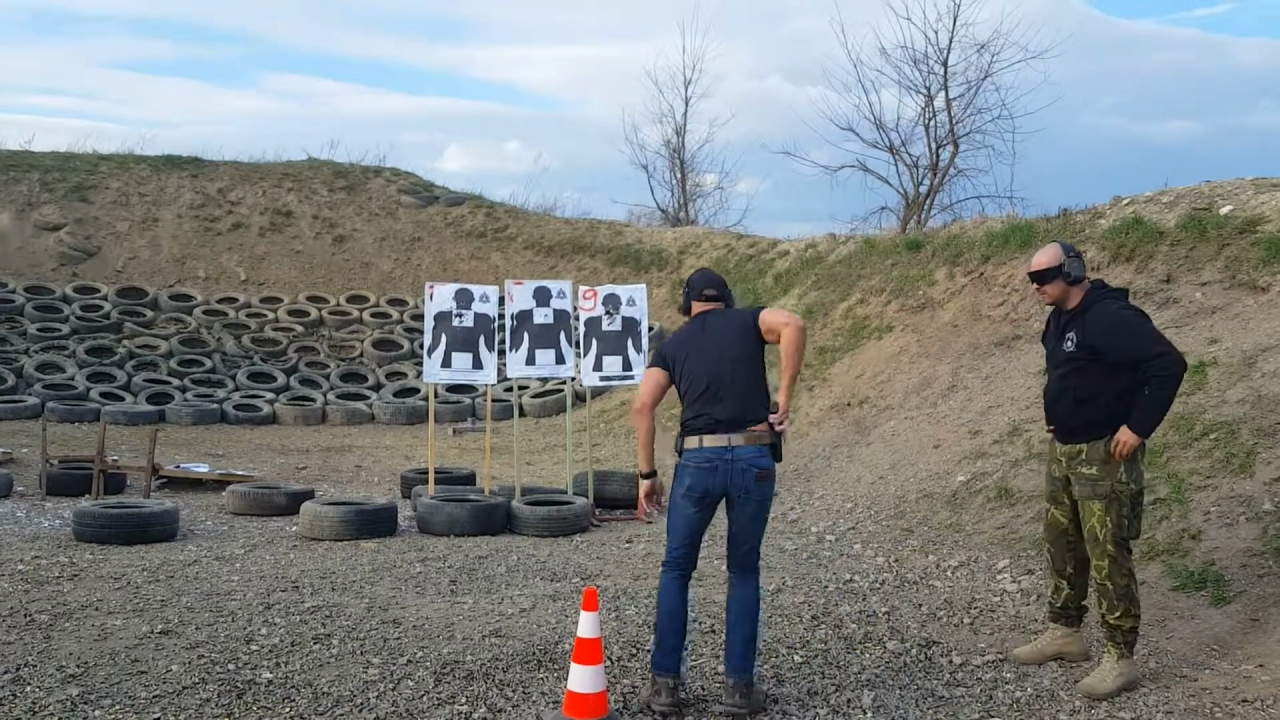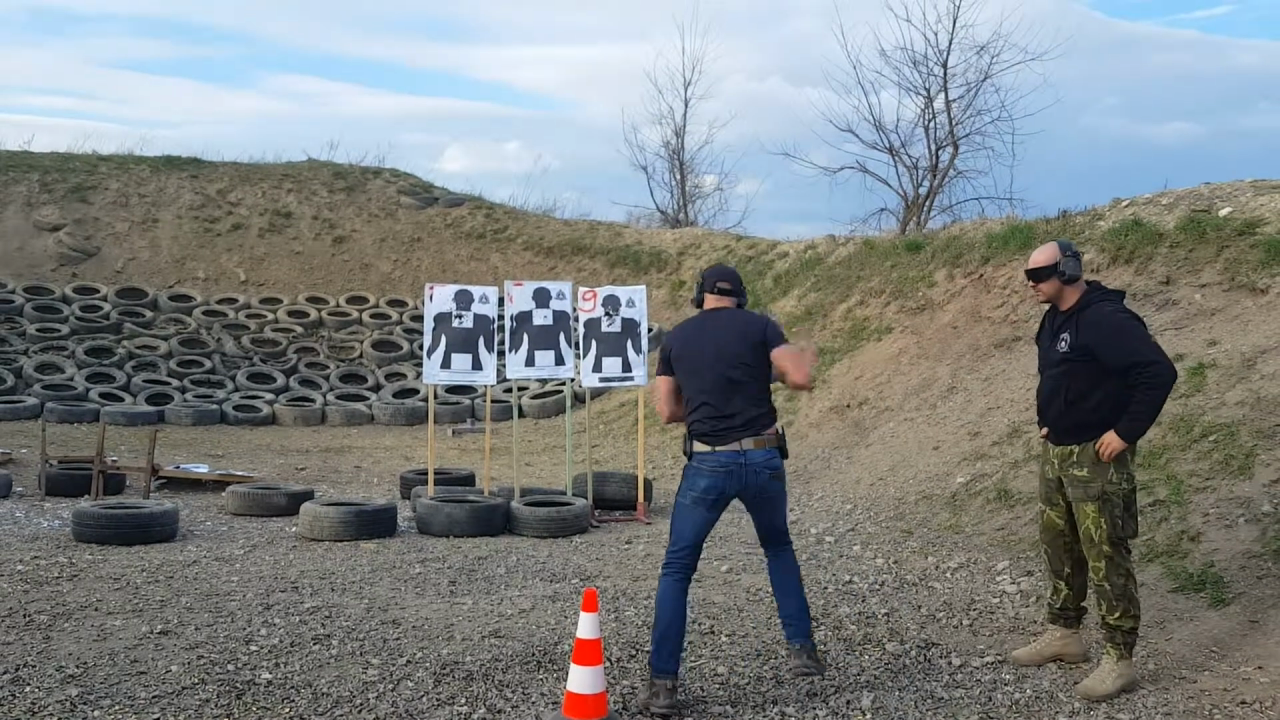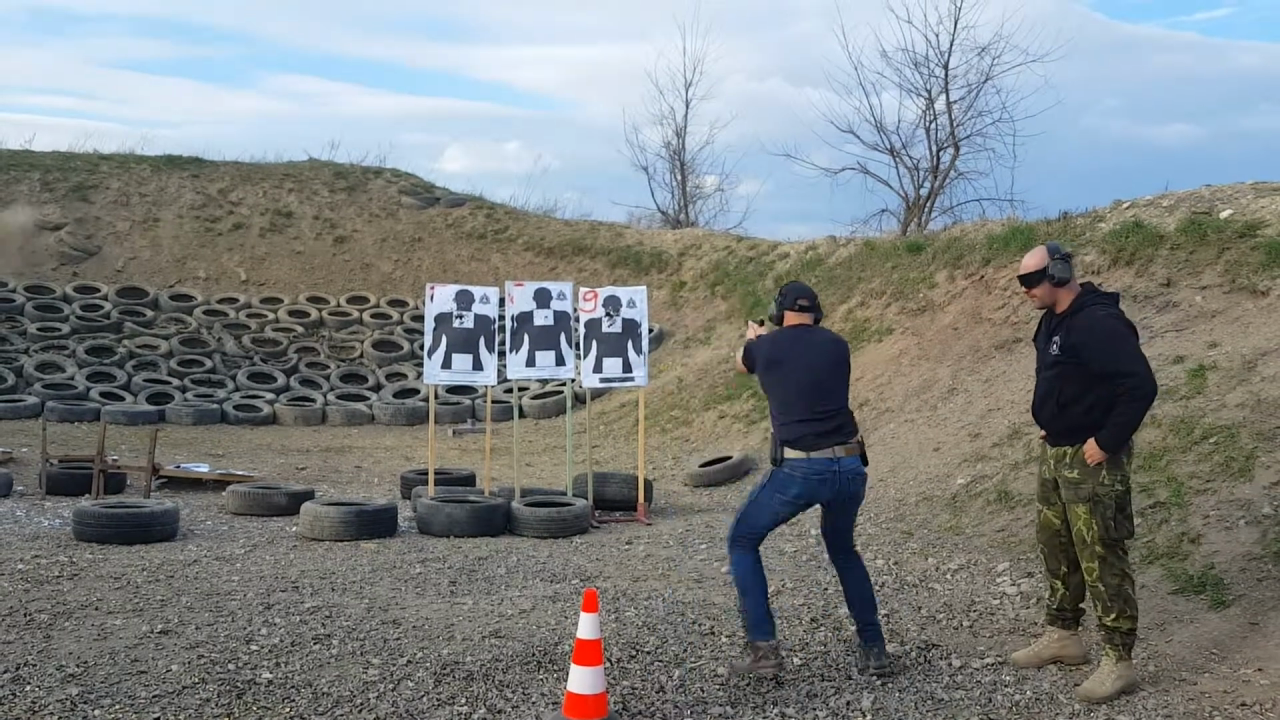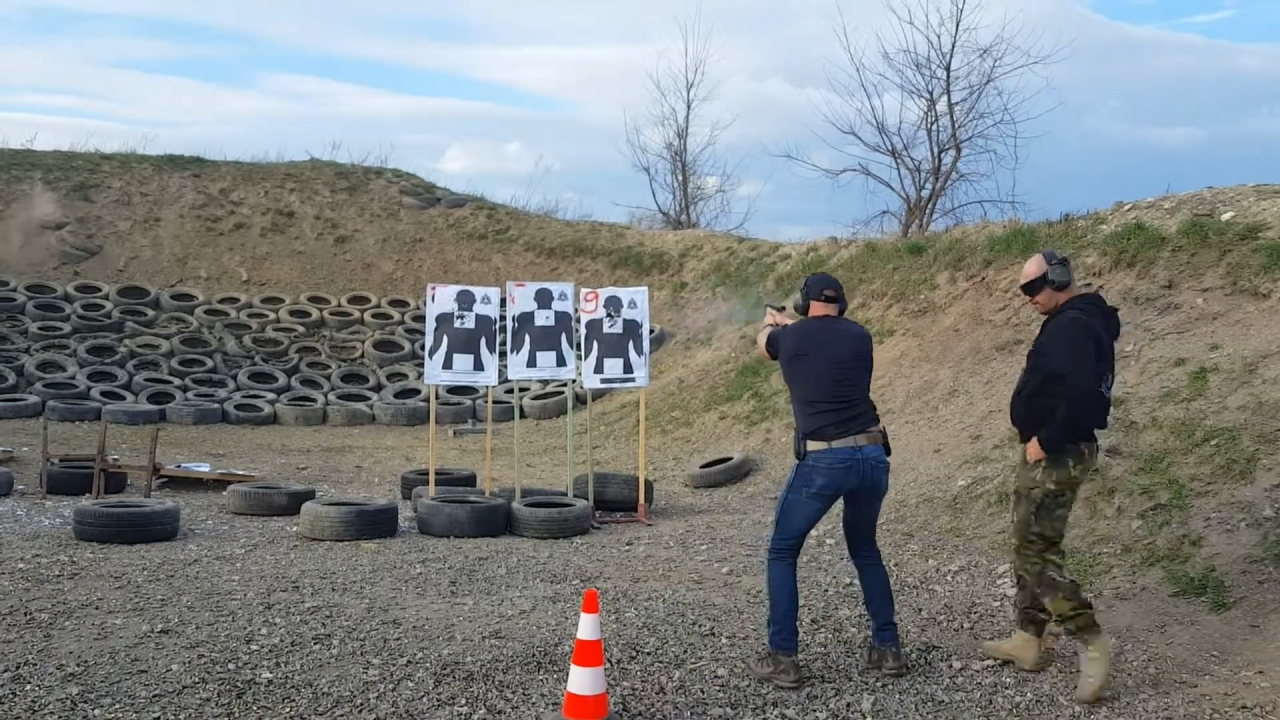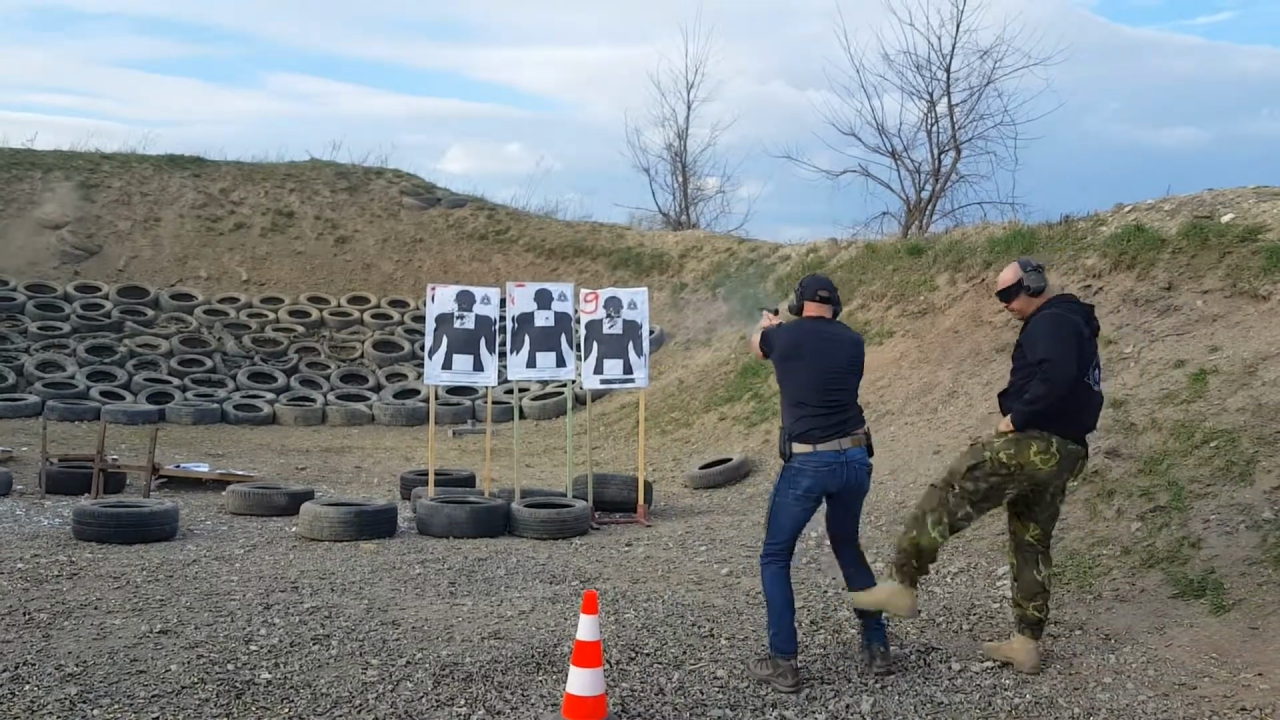
dt=0.4s
person 1, frame 1
left shoulder: (1112, 317)
right shoulder: (1059, 319)
left elbow: (1169, 365)
left wrist: (1139, 427)
left hip: (1104, 454)
right hip: (1063, 450)
left knee: (1108, 556)
right knee: (1062, 544)
left ankle: (1121, 659)
right ankle: (1064, 632)
person 1, frame 2
left shoulder: (1106, 319)
right shoulder: (1054, 319)
left elbow: (1159, 373)
left wrist: (1126, 432)
left hip: (1097, 456)
right hip: (1057, 452)
left knee: (1106, 555)
right knee: (1058, 546)
left ankle: (1119, 659)
right ankle: (1063, 633)
person 1, frame 3
left shoulder: (1100, 323)
right shoulder: (1053, 321)
left elbow: (1140, 386)
left wrist: (1107, 442)
left hip: (1090, 458)
right hip: (1056, 452)
left knee: (1101, 557)
right knee: (1056, 546)
left ankle: (1118, 661)
right ankle: (1062, 635)
person 1, frame 4
left shoulder: (1069, 328)
right shoulder: (1088, 324)
left elbow: (1076, 392)
left wrist: (1045, 441)
left hip: (1052, 456)
right hip: (1059, 451)
left knee: (1036, 549)
right knee: (1028, 545)
left ankle: (1092, 641)
right ankle: (1028, 638)
person 1, frame 5
left shoulder: (1050, 324)
right shoulder: (1071, 326)
left elbow: (1057, 376)
right elbow: (1074, 393)
left wrist: (1017, 418)
left hip: (1031, 444)
right hip: (1066, 452)
left knee: (941, 502)
right knee: (1032, 547)
left ankle: (901, 587)
right ankle: (1027, 643)
person 2, frame 1
left shoulder: (671, 344)
right shoulder: (748, 321)
left elbow: (643, 405)
right elbow: (792, 325)
left wrist: (647, 473)
right wrist: (785, 395)
left hip: (698, 461)
right hip: (753, 461)
left knee: (676, 569)
right knee: (744, 570)
left ankle: (664, 682)
right ankle: (739, 684)
person 2, frame 2
left shoulder: (674, 338)
right shoulder: (759, 326)
left elbow: (667, 413)
right elbow: (803, 378)
right wrist: (803, 354)
left hip: (708, 465)
right hip: (762, 460)
left knee: (676, 573)
right knee: (778, 548)
right ankle: (801, 648)
person 2, frame 3
left shoulder: (763, 348)
right shoulder: (837, 346)
left elbow: (741, 361)
left hip: (798, 470)
right hip: (849, 467)
left knee: (742, 541)
right knee: (843, 551)
left ankle: (763, 646)
right ankle: (873, 648)
person 2, frame 4
left shoulder: (789, 338)
right shoulder: (860, 337)
left elbow: (763, 344)
left wrist: (772, 322)
left hip: (822, 461)
right hip: (872, 456)
left knee: (782, 554)
right knee: (864, 549)
left ankle: (783, 658)
right ankle: (887, 647)
person 2, frame 5
left shoulder: (780, 336)
right shoulder: (853, 340)
left elbow: (758, 345)
left hip: (806, 462)
right hip: (855, 459)
left knee: (775, 558)
right knee: (847, 548)
left ankle: (782, 661)
right ankle: (876, 648)
